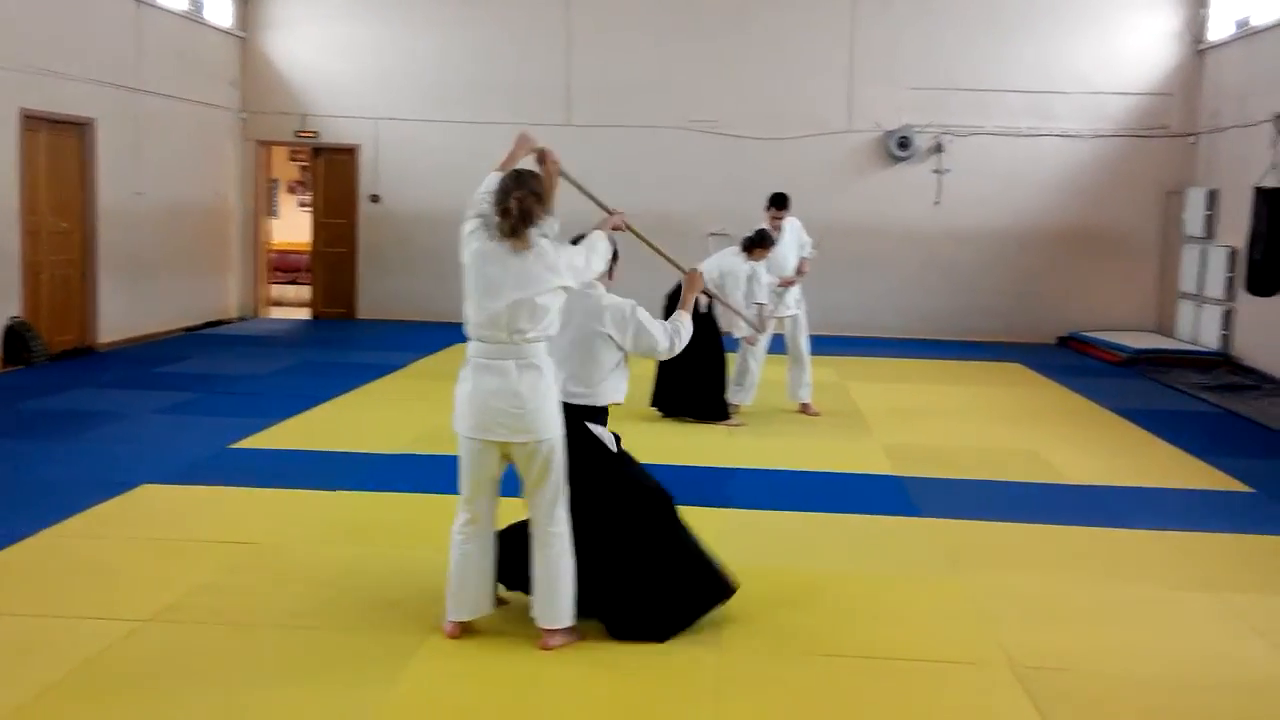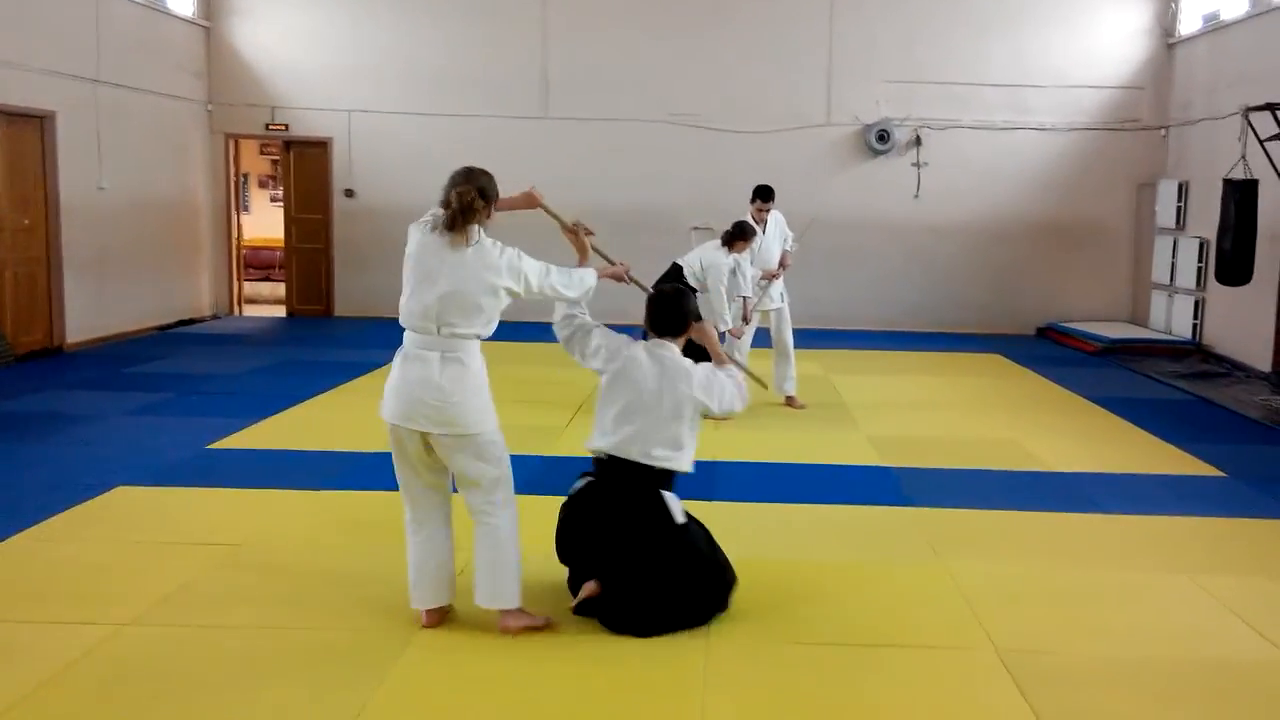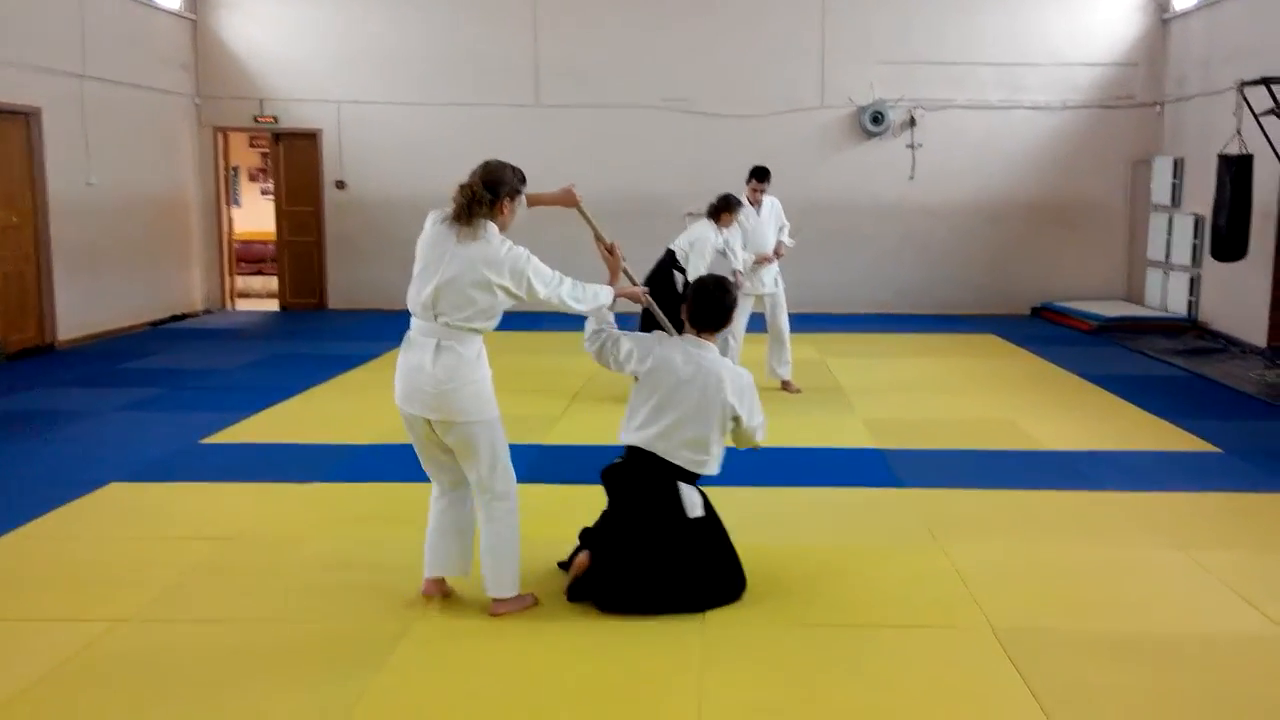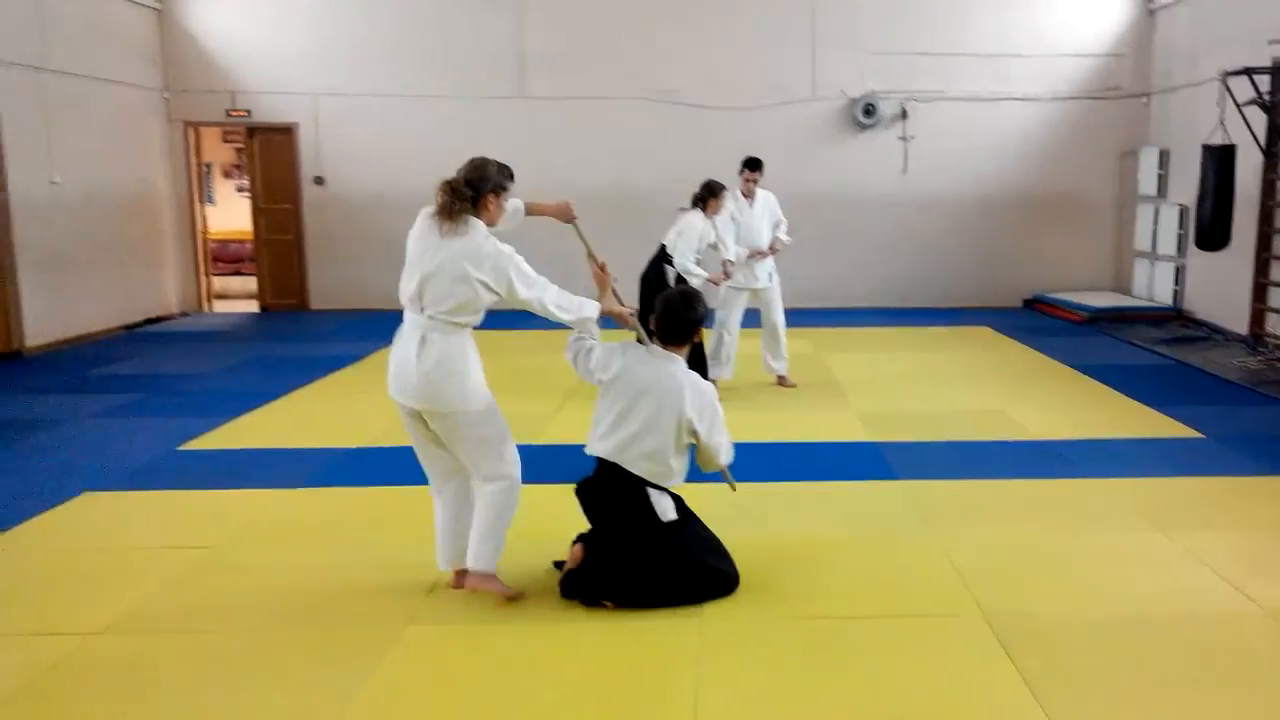
dt=0.5s
person 1, frame 1
left shoulder: (476, 244)
right shoulder: (555, 258)
left elbow: (482, 199)
right elbow: (591, 257)
left wrist: (515, 157)
right wrist: (606, 228)
left hip: (480, 387)
right hip: (531, 390)
left knee: (474, 510)
right knee: (548, 513)
left ankle: (460, 614)
right ankle: (553, 624)
person 1, frame 2
left shoulder: (419, 238)
right shoulder: (499, 260)
left elbow: (446, 216)
right elbow: (558, 282)
left wrist: (512, 203)
right wrist: (600, 271)
left hip: (409, 381)
right hip: (459, 386)
left knee: (424, 505)
right knee: (492, 500)
left ankle: (432, 604)
right ankle: (507, 607)
person 1, frame 3
left shoulder: (435, 226)
right shoulder: (506, 258)
left elbow: (480, 209)
right elbow: (566, 292)
left wrist: (547, 198)
right wrist: (619, 291)
left hip: (414, 368)
right hip: (459, 375)
left knee: (449, 482)
right knee: (495, 489)
left ankle: (437, 575)
right ankle: (502, 593)
person 1, frame 4
left shoulder: (425, 223)
right shoulder: (489, 254)
left elbow: (475, 213)
right elbow: (548, 298)
right wrist: (605, 309)
left hip: (408, 362)
right hip: (449, 368)
left knee: (447, 475)
right knee: (499, 470)
left ankle: (460, 565)
right ankle: (482, 569)
person 2, frame 1
right shoulder: (618, 311)
right elbow: (668, 342)
right wrist: (687, 298)
right hip: (582, 435)
left knee: (573, 516)
right knee: (646, 513)
left ankle: (509, 565)
right ankle: (654, 612)
person 2, frame 2
left shoulder: (619, 352)
right shoulder: (700, 378)
left elbow: (569, 322)
right elbow: (736, 395)
right wrist: (714, 348)
left hip: (599, 490)
right hip: (649, 503)
right knee: (709, 578)
left ankle: (597, 580)
right ankle: (610, 595)
person 2, frame 3
left shoulder: (653, 349)
right shoulder: (736, 379)
left elbow: (599, 339)
right elbow: (750, 437)
left wrist: (611, 282)
left hip: (628, 477)
right hip: (672, 495)
left knee: (633, 526)
right knee: (725, 582)
left ankle: (594, 556)
right ankle: (615, 582)
person 2, frame 4
left shoulder: (619, 358)
right shoulder: (698, 391)
left elbow: (580, 348)
right elbow: (715, 459)
left wrist: (599, 298)
left hip: (601, 491)
right hip: (644, 504)
right knee: (719, 576)
left ankle: (589, 553)
right ankle: (618, 584)
person 3, frame 1
left shoulder: (795, 225)
left elbow: (806, 243)
left wrist: (804, 260)
right wrist: (778, 281)
left hip: (792, 297)
left knee: (800, 349)
right knee: (753, 349)
left ankle: (803, 400)
right ankle: (735, 400)
person 3, frame 2
left shoulder: (778, 219)
left elbow: (788, 237)
left wrist: (787, 253)
right wrist: (762, 274)
left hip: (776, 290)
right hip: (751, 292)
left knee: (785, 343)
right knee: (737, 343)
left ankle: (789, 393)
person 3, frame 3
left shoulder: (774, 204)
right shoulder: (736, 211)
left elbow: (783, 226)
left wrist: (782, 243)
right wrist: (754, 258)
left hip: (770, 274)
right hip: (745, 276)
left knee: (780, 327)
right knee: (733, 329)
left ankle: (784, 377)
person 3, frame 4
left shoulder: (769, 199)
right shoulder: (728, 203)
left elbow: (780, 222)
right elbow: (724, 241)
left wrist: (778, 239)
right wrist: (747, 253)
left hip: (765, 269)
right hip: (739, 272)
left knee: (775, 322)
right knee: (726, 324)
left ankle: (780, 372)
right ankle: (714, 374)
person 4, frame 1
left shoulder: (737, 253)
right shoulder: (737, 268)
left elbow: (757, 273)
right elbow: (734, 303)
right wrist: (743, 333)
left knee: (682, 353)
right knee: (709, 356)
left ankle: (673, 405)
right ankle: (714, 412)
person 4, frame 2
left shoulder: (721, 250)
right shoulder: (719, 261)
left elbow: (739, 270)
right elbow: (717, 300)
right wrist: (728, 327)
right knee: (693, 350)
person 4, frame 3
left shoulder: (711, 227)
right shoulder: (707, 236)
left elbow: (729, 247)
right elbow: (695, 275)
left hip: (669, 280)
right hip: (667, 282)
person 4, frame 4
left shoulder: (703, 221)
right shoulder: (693, 223)
left elbow: (718, 241)
right elbow: (682, 263)
left wrist: (727, 261)
right wrist: (709, 278)
left hip: (672, 277)
right hip: (663, 277)
